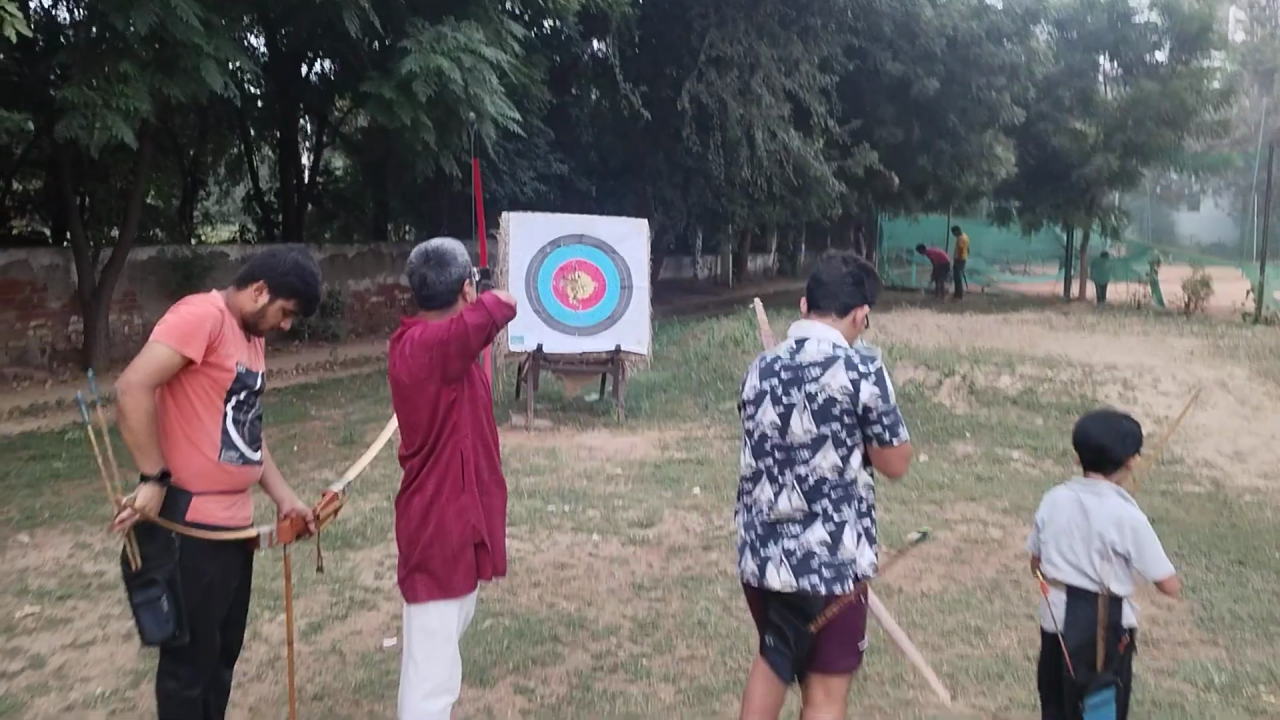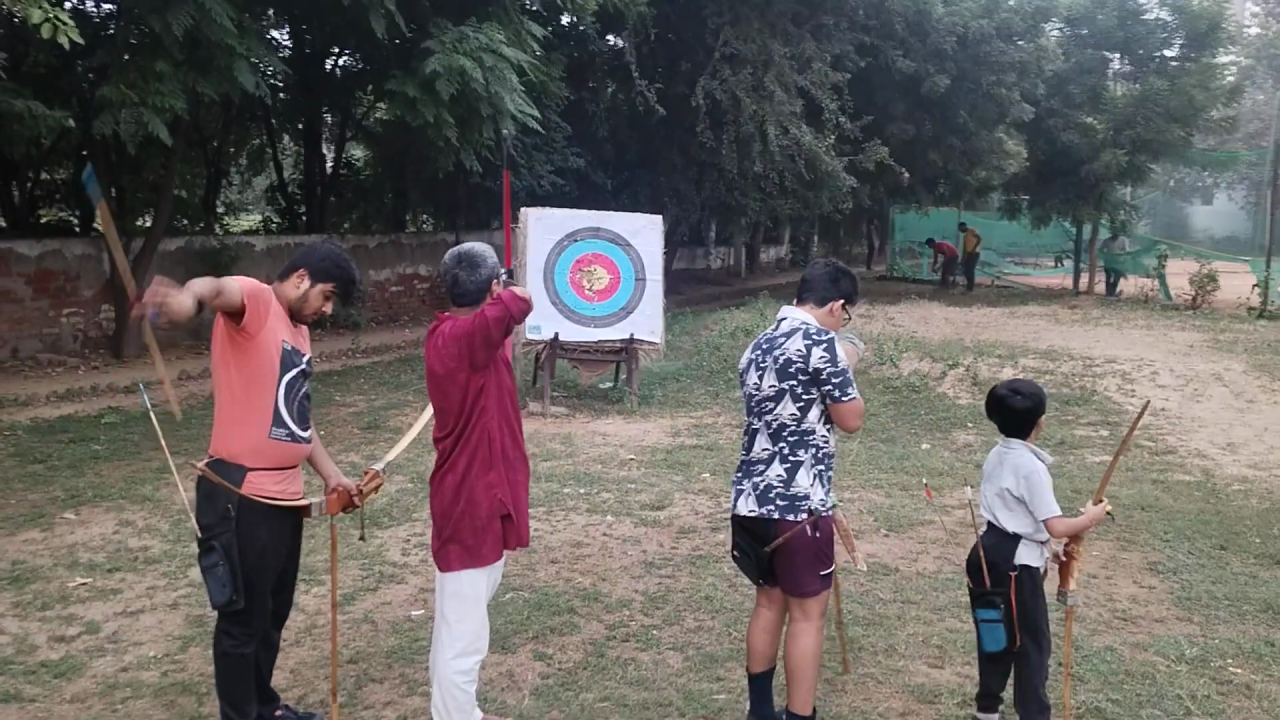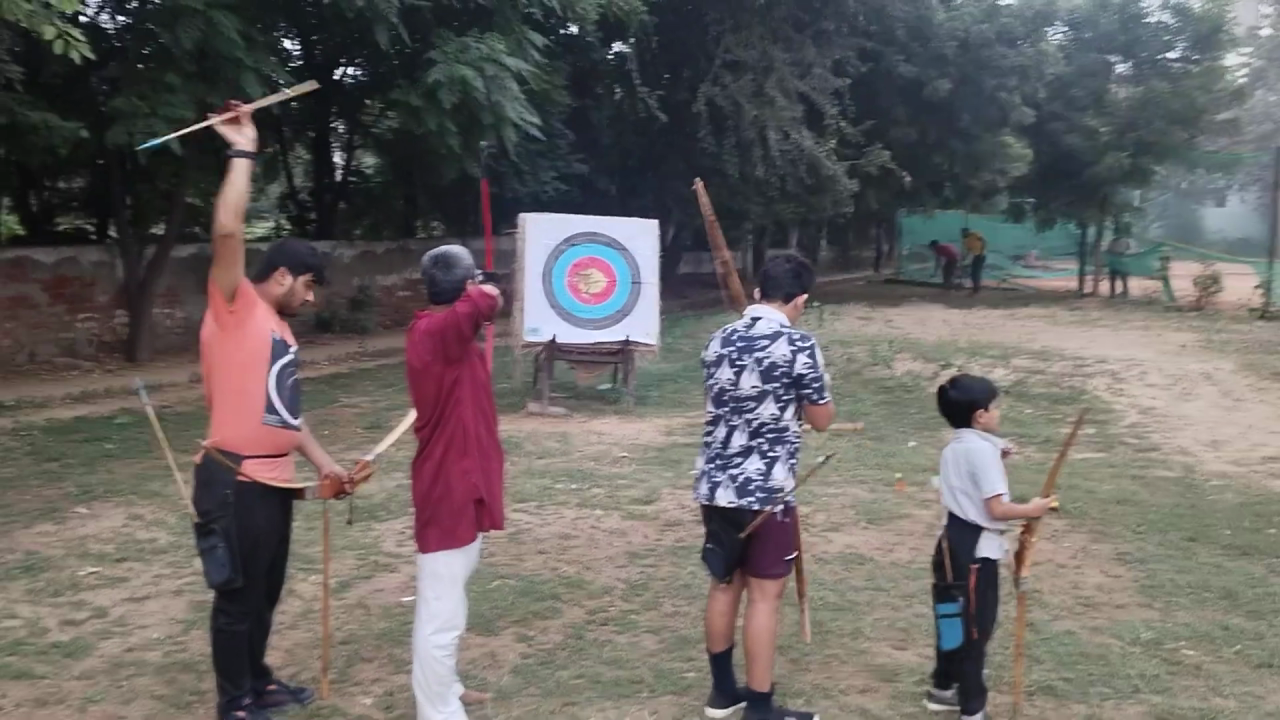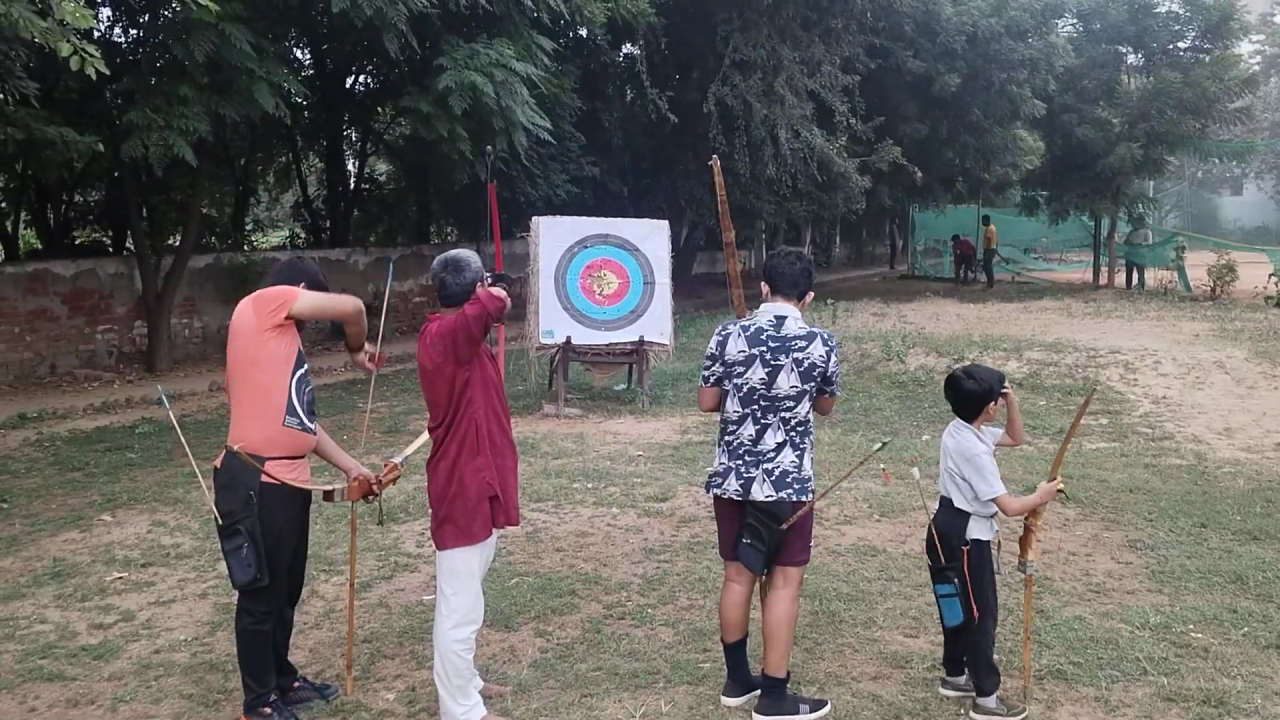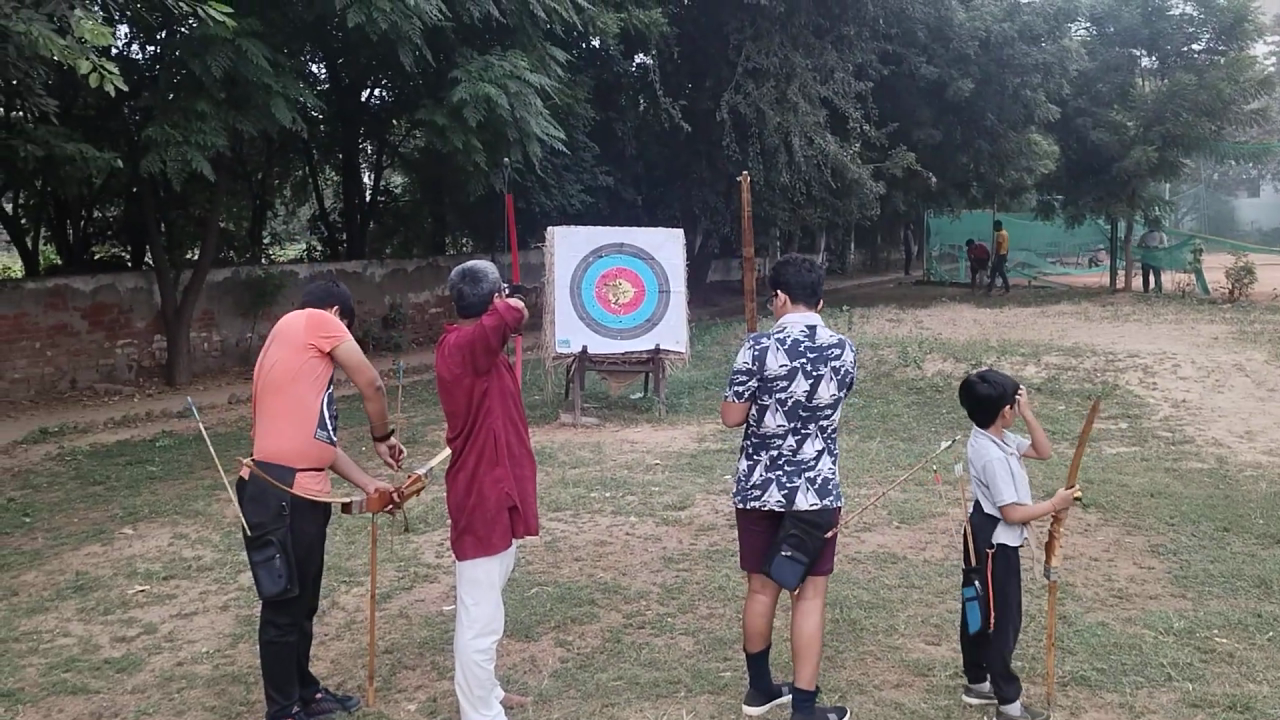
dt=0.7s
person 1, frame 1
left shoulder: (252, 336)
right shoulder: (200, 316)
right elbow: (133, 388)
left wrist: (283, 497)
right wrist: (153, 480)
left hip: (234, 521)
right hip: (189, 525)
left knee: (224, 649)
right knee: (189, 658)
person 1, frame 2
left shoulder: (298, 328)
right shoulder: (253, 300)
right elbow: (214, 291)
left wrist: (331, 473)
right wrist: (191, 299)
left hip: (283, 495)
right hip: (241, 495)
left knee: (273, 612)
right knee: (243, 617)
person 1, frame 3
left shoulder: (278, 329)
right shoulder: (234, 309)
right elbow: (226, 232)
left wrist: (323, 461)
right wrist: (243, 154)
left hip: (274, 482)
right hip: (236, 484)
left knee: (265, 591)
right knee: (238, 595)
person 1, frame 4
left shoulder: (281, 337)
right shoulder: (260, 307)
left elbow: (300, 419)
right elbow: (351, 308)
left wrist: (351, 466)
right wrist: (357, 348)
left hip: (287, 482)
right hip: (256, 483)
left knee: (286, 591)
right knee: (261, 595)
left ankle: (282, 680)
person 1, frame 5
left shoulder: (289, 342)
right shoulder: (315, 321)
right elbow: (370, 385)
left wrist: (366, 482)
right wrist: (384, 437)
left hip: (298, 492)
right hip: (280, 492)
left knee: (302, 601)
right knee: (284, 605)
person 2, frame 1
left shoulder: (415, 341)
right shoulder: (435, 344)
right elbow: (500, 306)
right wrist: (488, 302)
left hip: (442, 518)
right hip: (442, 526)
left knee: (434, 654)
right knee: (433, 668)
person 2, frame 2
left shoulder: (447, 333)
right shoulder: (464, 336)
right elbow: (517, 302)
right wrist: (510, 297)
left hip: (469, 495)
right hip: (473, 501)
left knee: (459, 623)
right knee: (463, 633)
person 2, frame 3
left shoulder: (433, 330)
right shoulder: (440, 332)
right elbow: (484, 302)
right wrist: (484, 296)
left hip: (453, 482)
right hip: (451, 488)
left knee: (440, 601)
right knee: (441, 609)
person 2, frame 4
left shoulder: (448, 333)
right shoulder: (448, 334)
right elbow: (492, 303)
right wrist: (493, 298)
left hip: (471, 480)
right hip: (465, 486)
left knee: (461, 598)
right knee: (460, 605)
left ankle: (462, 682)
person 2, frame 5
left shoulder: (466, 343)
right shoulder: (466, 344)
right elbow: (513, 313)
right wrist: (510, 308)
left hip: (490, 490)
right hip: (484, 496)
left knee: (481, 608)
right knee: (481, 615)
person 3, frame 1
left shoulder: (761, 369)
right shoulder: (860, 371)
right elbow: (895, 463)
left hip: (761, 554)
right hip: (830, 560)
left knee: (771, 662)
person 3, frame 2
left shoulder: (759, 345)
right shoulder: (819, 341)
right elbow: (851, 419)
right wrist: (845, 369)
left hip: (753, 496)
right hip: (797, 500)
left knee: (770, 601)
right knee: (810, 613)
person 3, frame 3
left shoulder: (719, 340)
right shoulder: (799, 346)
right elbow: (821, 419)
right wrist: (817, 389)
left hip: (715, 483)
right hip: (764, 490)
left knee: (724, 584)
right knee: (764, 595)
person 3, frame 4
left shoulder: (729, 335)
right shoulder: (820, 344)
left elbow: (707, 402)
right elbow: (825, 406)
left hip: (732, 477)
right hip: (786, 482)
left knee: (737, 575)
right knee: (785, 582)
left ankle: (738, 679)
person 3, frame 5
left shoulder: (761, 347)
right shoulder: (844, 351)
left elbow: (732, 417)
left hip: (760, 488)
right hip: (816, 491)
left knee: (761, 588)
right knee: (809, 594)
person 4, frame 1
left shoulder: (1053, 500)
right shoulder: (1127, 517)
left elbow: (1036, 565)
right elbow: (1170, 586)
right wrist: (1132, 560)
left hip: (1058, 616)
right hip: (1106, 624)
person 4, frame 2
left shoulder: (997, 455)
right shoulder: (1032, 467)
right elbow: (1056, 528)
right wrist: (1091, 517)
left hip: (988, 553)
right hip: (1017, 561)
right knee: (1032, 645)
person 4, frame 3
left shoulder: (954, 448)
right shoulder: (983, 448)
right elbow: (996, 508)
right wrist: (1032, 509)
left hip: (952, 542)
right hip: (975, 550)
left knee: (954, 622)
right knee: (975, 630)
left ankle: (941, 689)
person 4, frame 4
left shoulder: (958, 430)
right shoulder: (974, 451)
left elbow: (1015, 437)
right elbow: (1008, 506)
left wrist: (1012, 402)
right wrist: (1040, 496)
left hip: (946, 529)
right hip: (966, 536)
right knee: (981, 615)
left ankle: (955, 676)
person 4, frame 5
left shoulder: (995, 438)
right shoulder: (993, 456)
left elbow: (1043, 452)
right elbow: (1012, 513)
left wrist: (1028, 413)
right wrist: (1054, 504)
left hip: (982, 538)
right hip: (996, 544)
right knee: (1003, 622)
left ankle: (977, 683)
